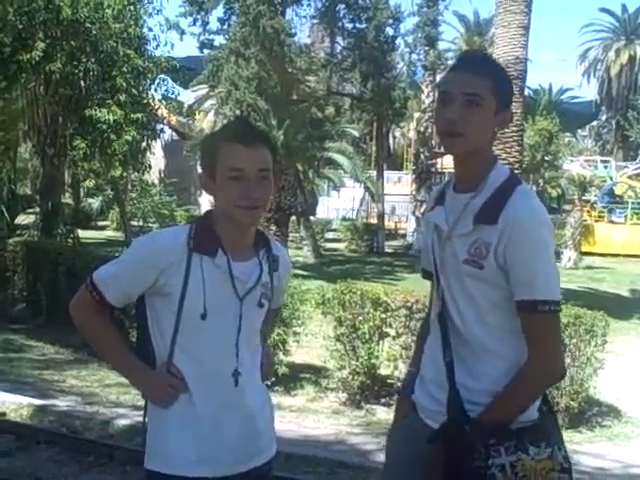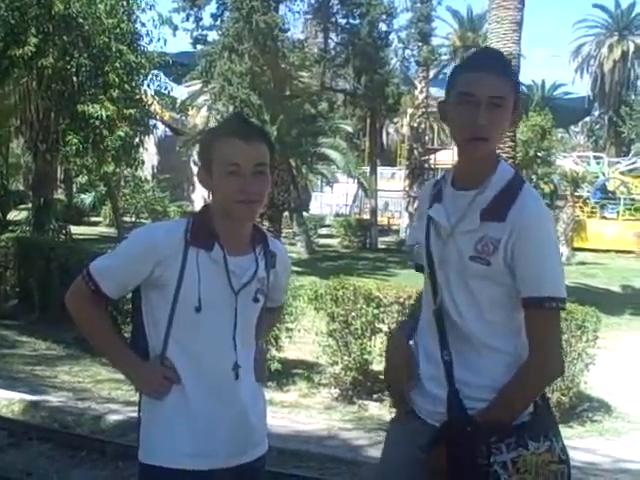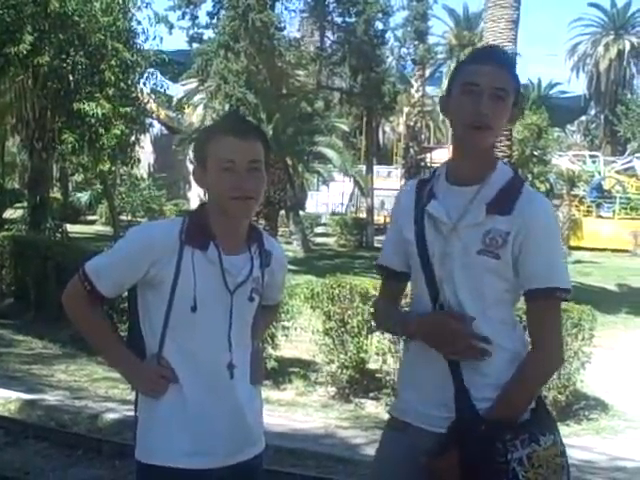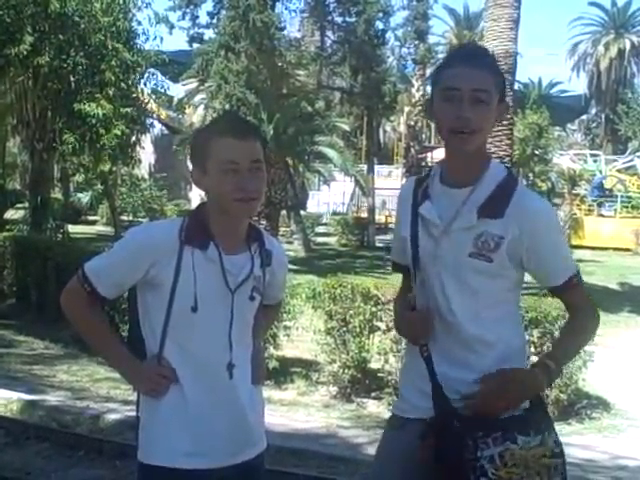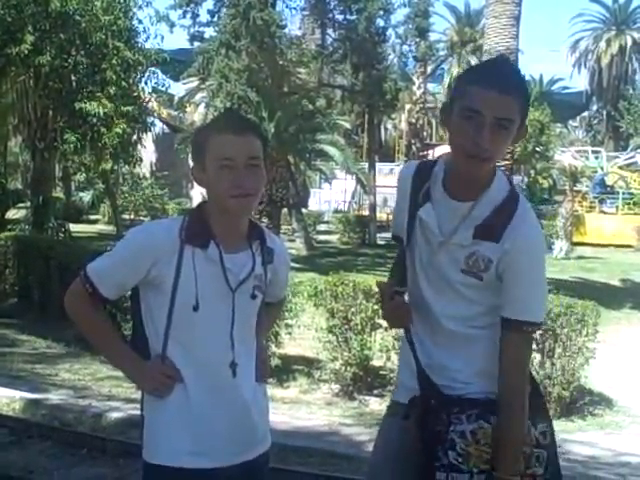
dt=0.5s
person 1, frame 1
left shoulder: (520, 214)
right shoulder: (438, 203)
left elbow: (548, 362)
left wrist: (475, 434)
right wrist: (409, 390)
left hip: (494, 429)
right hip: (427, 414)
person 1, frame 2
left shoulder: (525, 214)
right shoulder: (431, 199)
left elbow: (548, 360)
right wrist: (400, 337)
left hip: (494, 425)
right hip: (420, 412)
person 1, frame 3
left shoulder: (530, 211)
right shoulder: (412, 199)
left elbow: (548, 350)
right elbow: (385, 307)
left wrist: (482, 435)
right wrist: (421, 326)
left hip: (496, 425)
right hip: (413, 416)
person 1, frame 4
left shoulder: (526, 210)
right shoulder: (412, 196)
left elbow: (584, 312)
left wrist: (536, 377)
right wrist: (404, 312)
left hip: (496, 417)
right hip: (416, 410)
person 1, frame 5
left shoulder: (520, 232)
right shoulder: (412, 181)
left elbow: (515, 367)
right wrist: (392, 293)
left hip: (484, 408)
right hip: (413, 396)
person 2, frame 1
left shoulder: (277, 260)
right shoulder: (162, 250)
right elbow: (85, 308)
left wrist: (258, 352)
right wrist: (141, 376)
left hip: (255, 450)
person 2, frame 2
left shoulder: (274, 257)
right shoulder: (158, 243)
right elbow: (81, 299)
left wrist: (254, 348)
right wrist: (134, 368)
left hip: (248, 446)
person 2, frame 3
left shoulder: (271, 255)
right shoulder: (155, 241)
right elbow: (77, 298)
left wrist: (251, 347)
right wrist: (131, 367)
left hip: (244, 445)
person 2, frame 4
left shoulder: (271, 254)
right shoulder: (154, 242)
right elbow: (75, 298)
left wrist: (254, 347)
right wrist: (131, 367)
left hip: (246, 446)
person 2, frame 5
left shoulder: (273, 252)
right shoulder: (154, 241)
right elbow: (79, 300)
left wrist: (257, 344)
right wrist: (135, 367)
left hip: (250, 444)
